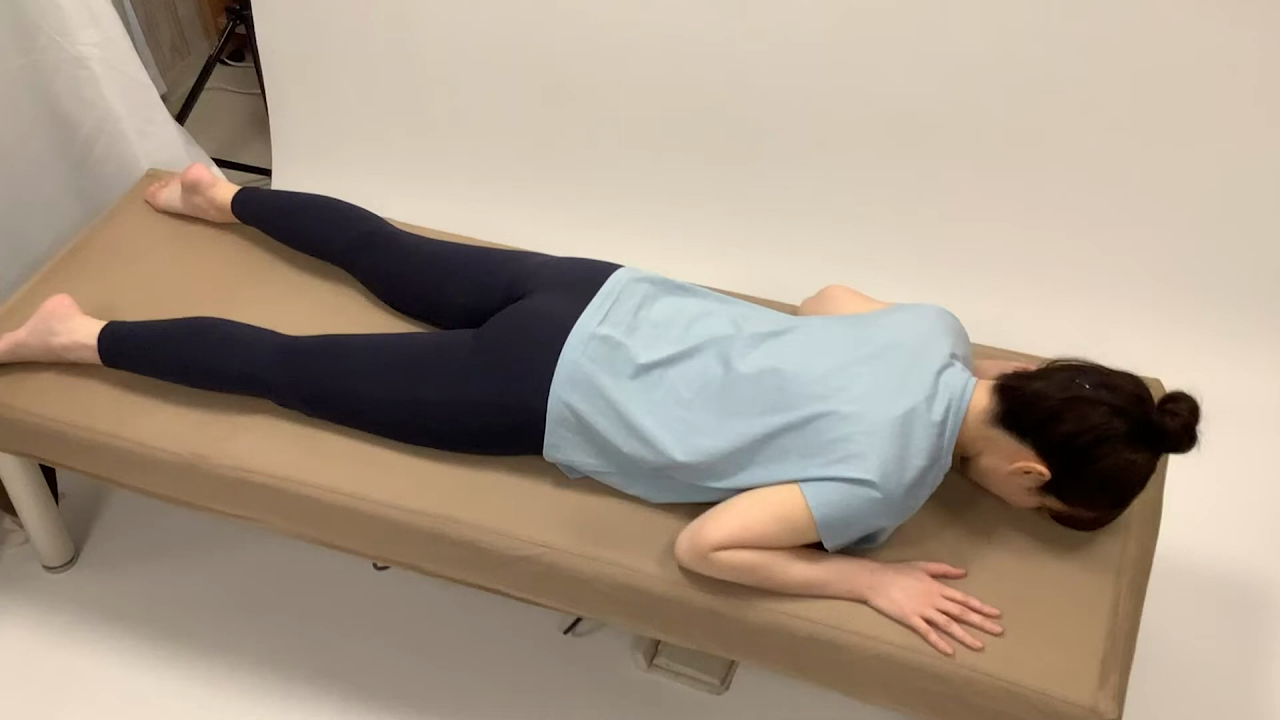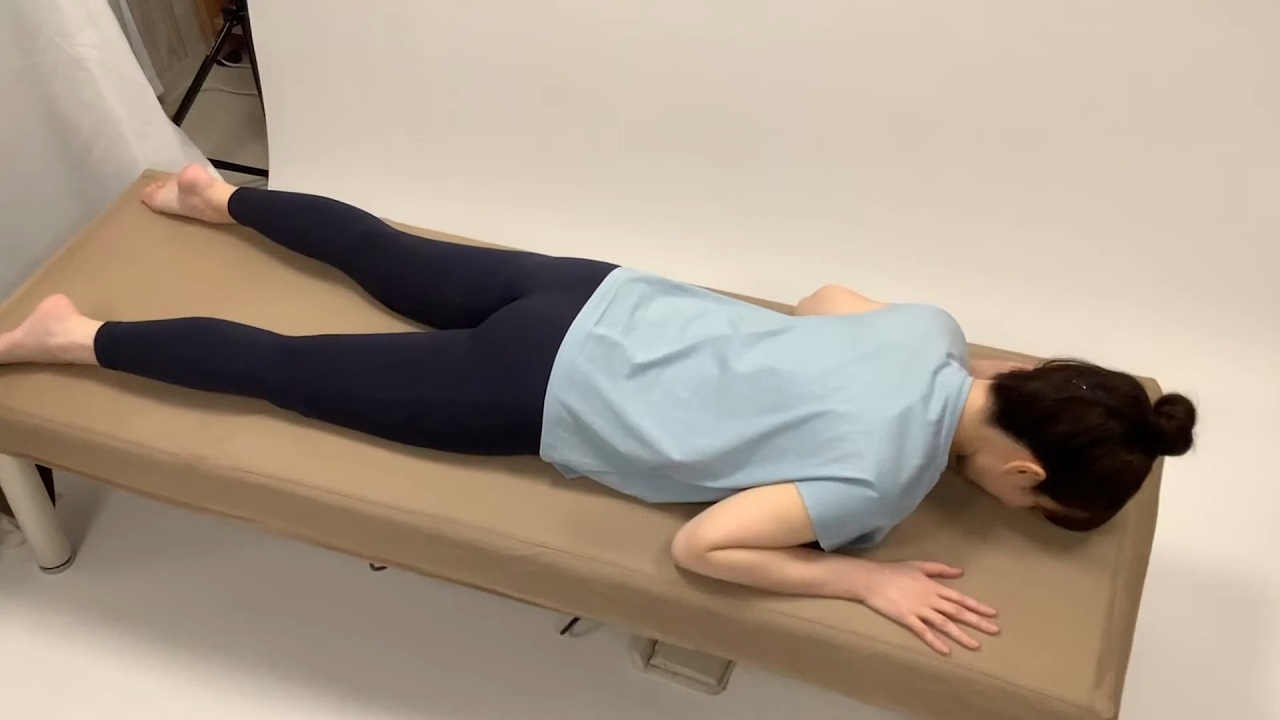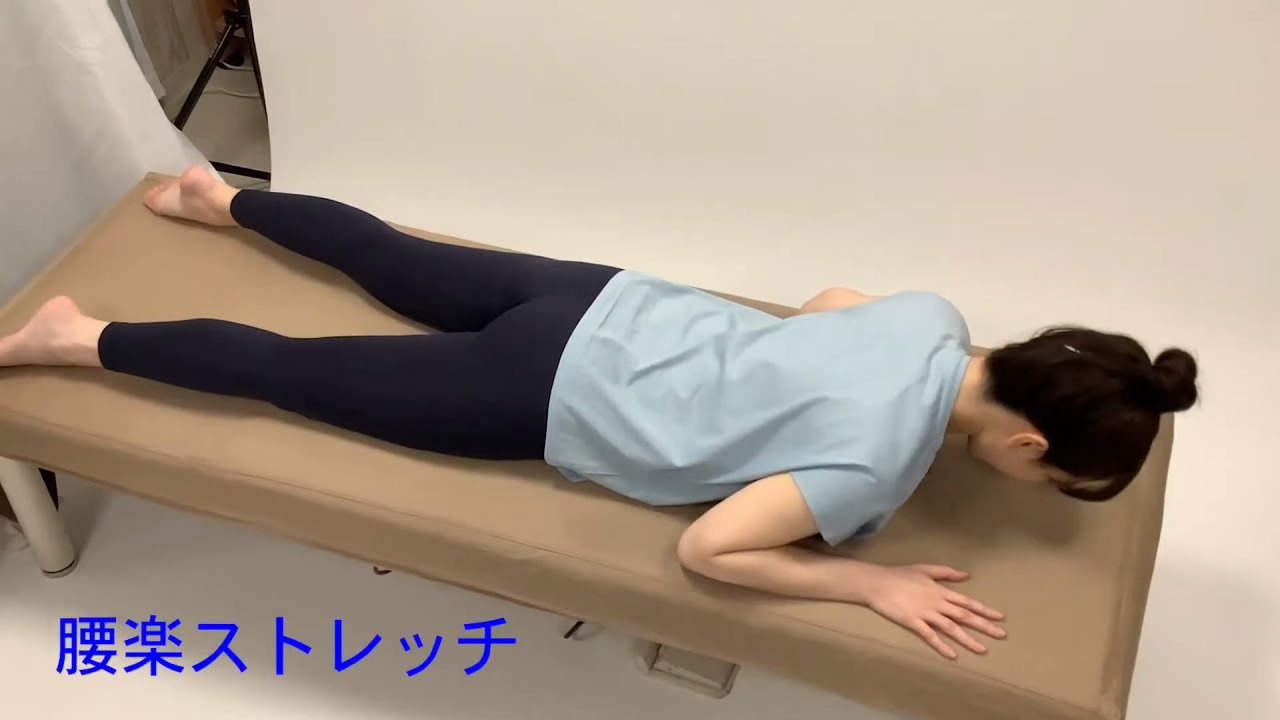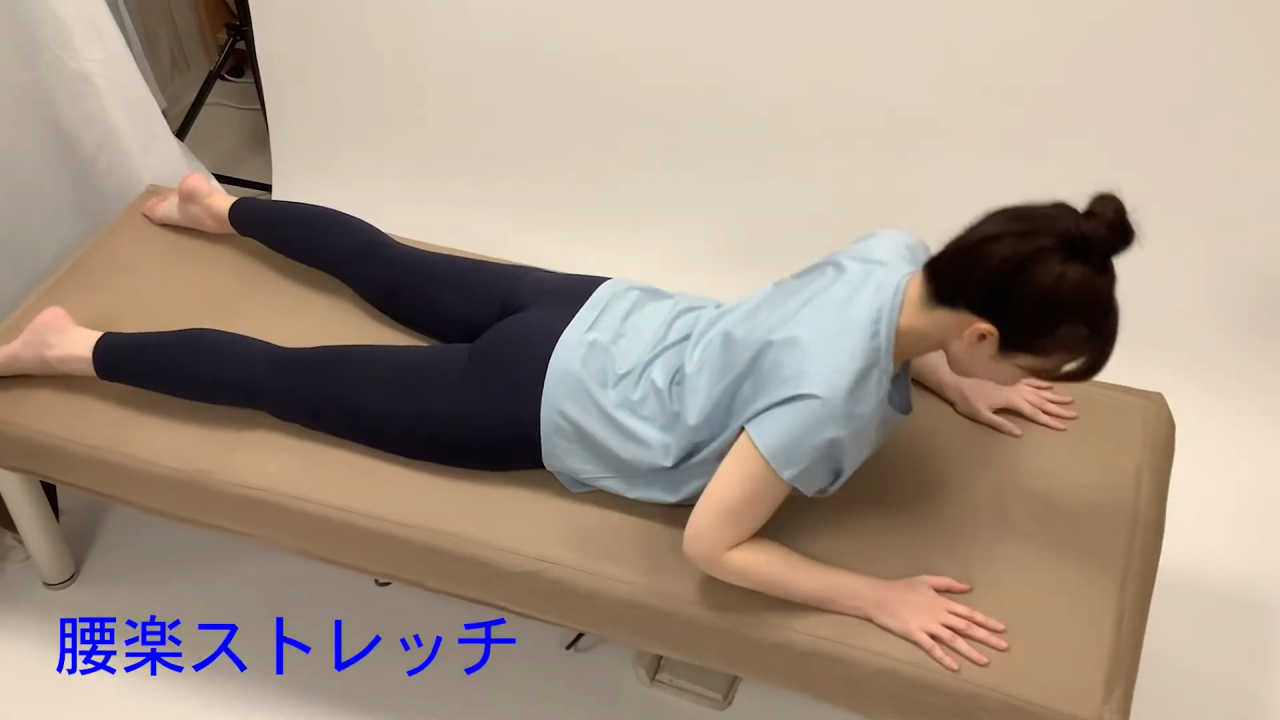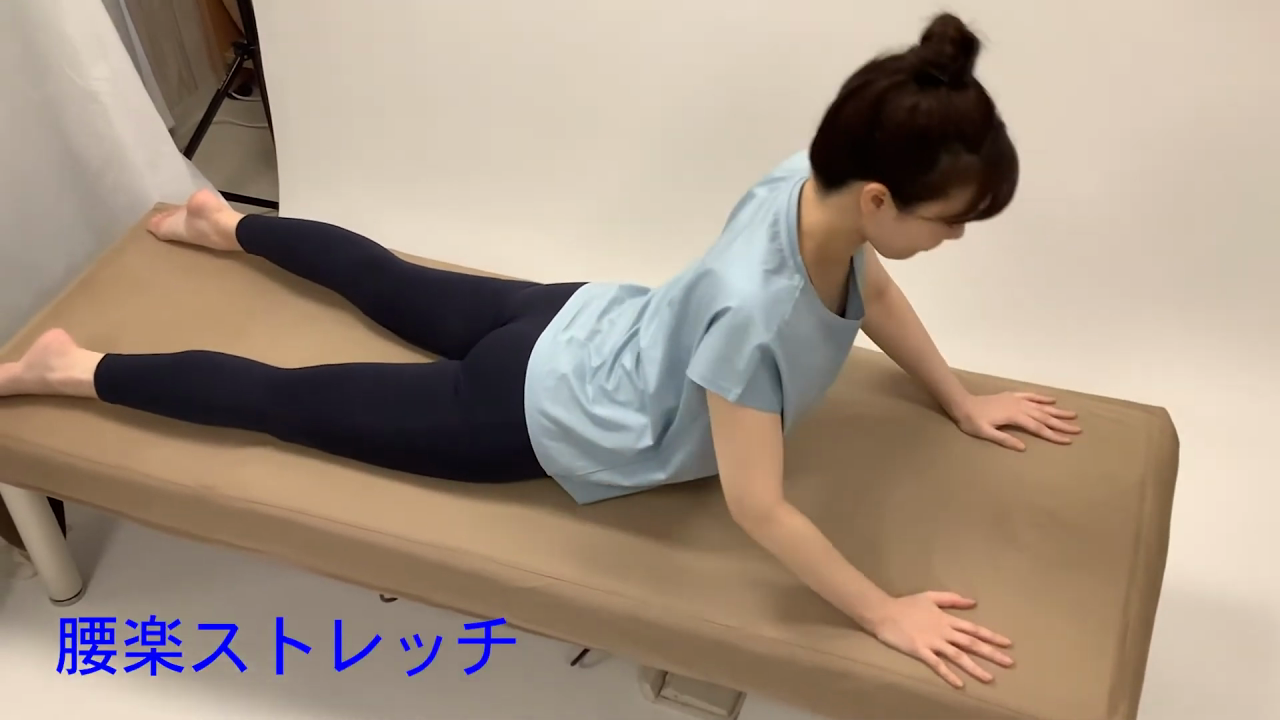
dt=1s
person 1, frame 1
left shoulder: (939, 333)
right shoulder: (889, 470)
right elbow: (701, 545)
right wrist: (871, 582)
left hip: (606, 302)
right hip: (552, 393)
left knee: (396, 264)
right knee: (294, 370)
left ankle: (217, 196)
person 1, frame 2
left shoulder: (933, 332)
right shoulder: (885, 473)
right elbow: (700, 546)
right wrist: (867, 583)
left hip: (603, 304)
right hip: (552, 392)
left knee: (392, 263)
right knee: (291, 371)
left ankle: (218, 197)
person 1, frame 3
left shoulder: (938, 320)
right shoulder: (879, 459)
right elbow: (705, 550)
right wrist: (875, 586)
left hip: (609, 307)
right hip: (556, 399)
left knee: (395, 264)
right knee: (297, 372)
left ankle: (218, 199)
person 1, frame 4
left shoulder: (906, 254)
right shoulder: (824, 395)
right elbow: (709, 545)
left wrist: (957, 391)
right wrist: (881, 601)
left hip: (601, 316)
right hip: (549, 405)
left knee: (391, 272)
right knee: (288, 381)
left ankle: (216, 207)
person 1, frame 5
left shoulder: (820, 189)
right shoulder: (752, 307)
left elbow: (874, 296)
right elbow: (758, 510)
left wrist: (962, 404)
right wrist: (886, 615)
left hip: (587, 324)
right hip: (542, 413)
left knee: (396, 287)
right knee: (286, 401)
left ankle: (223, 223)
